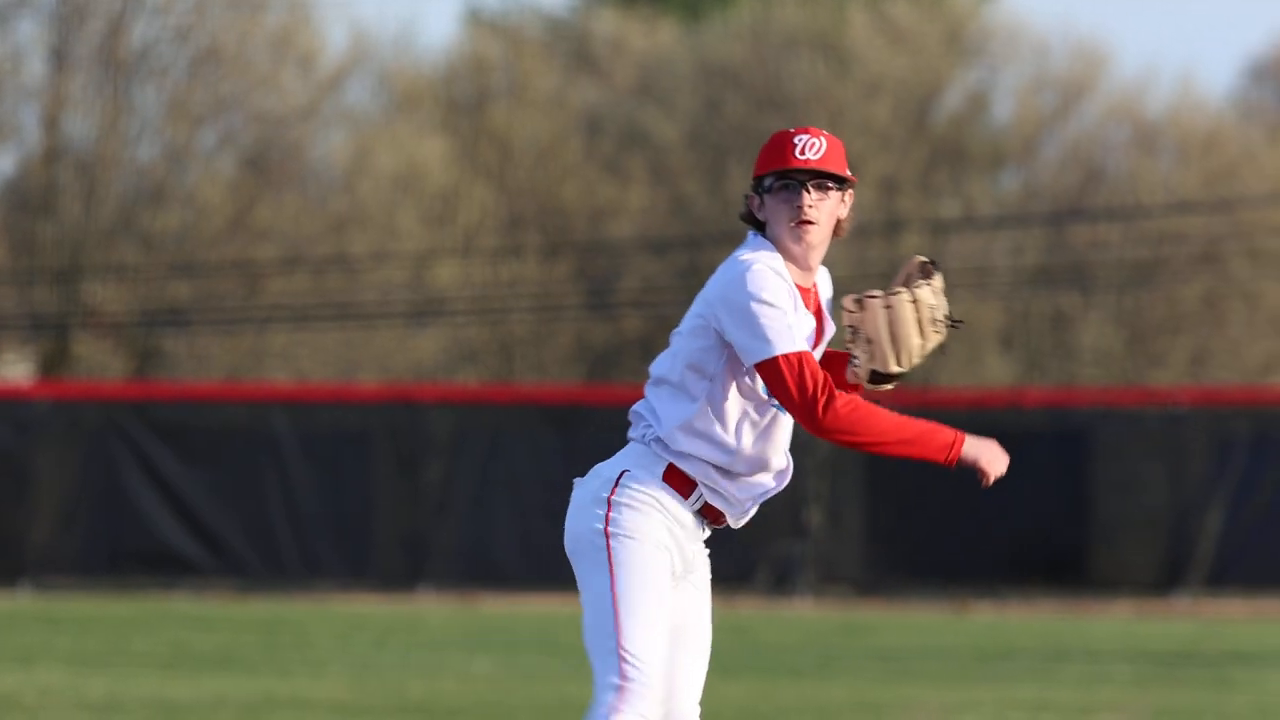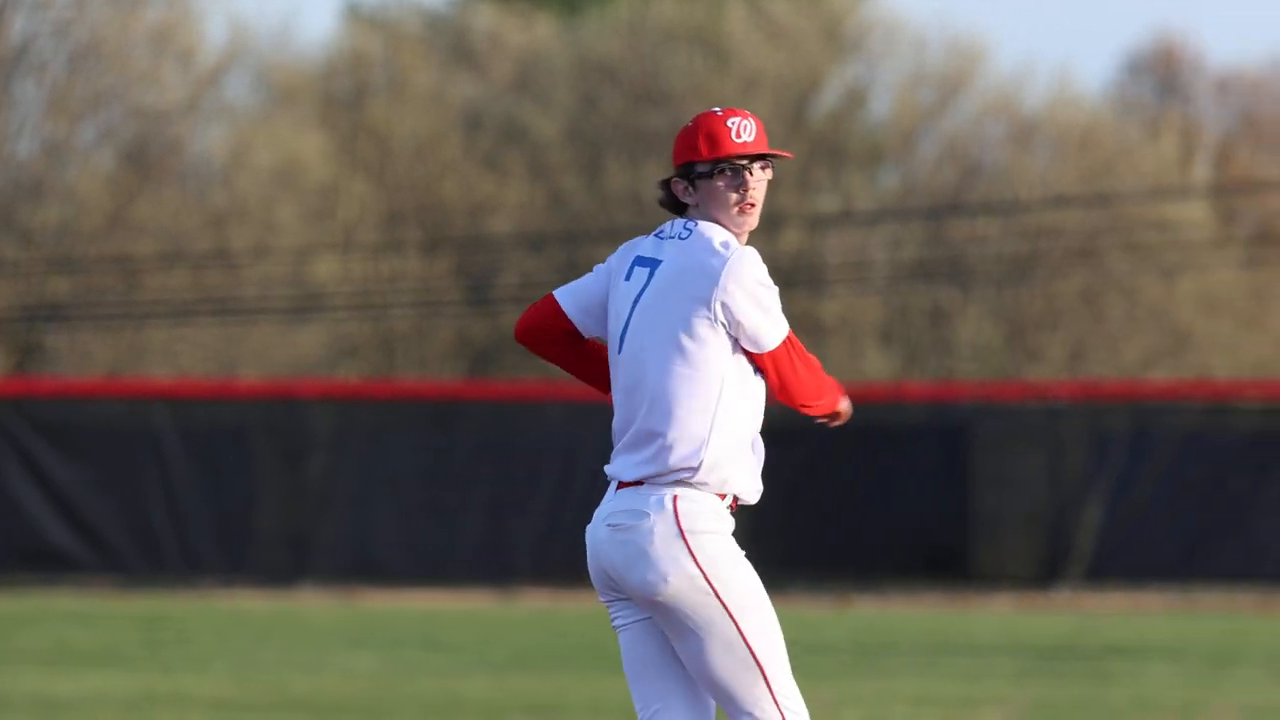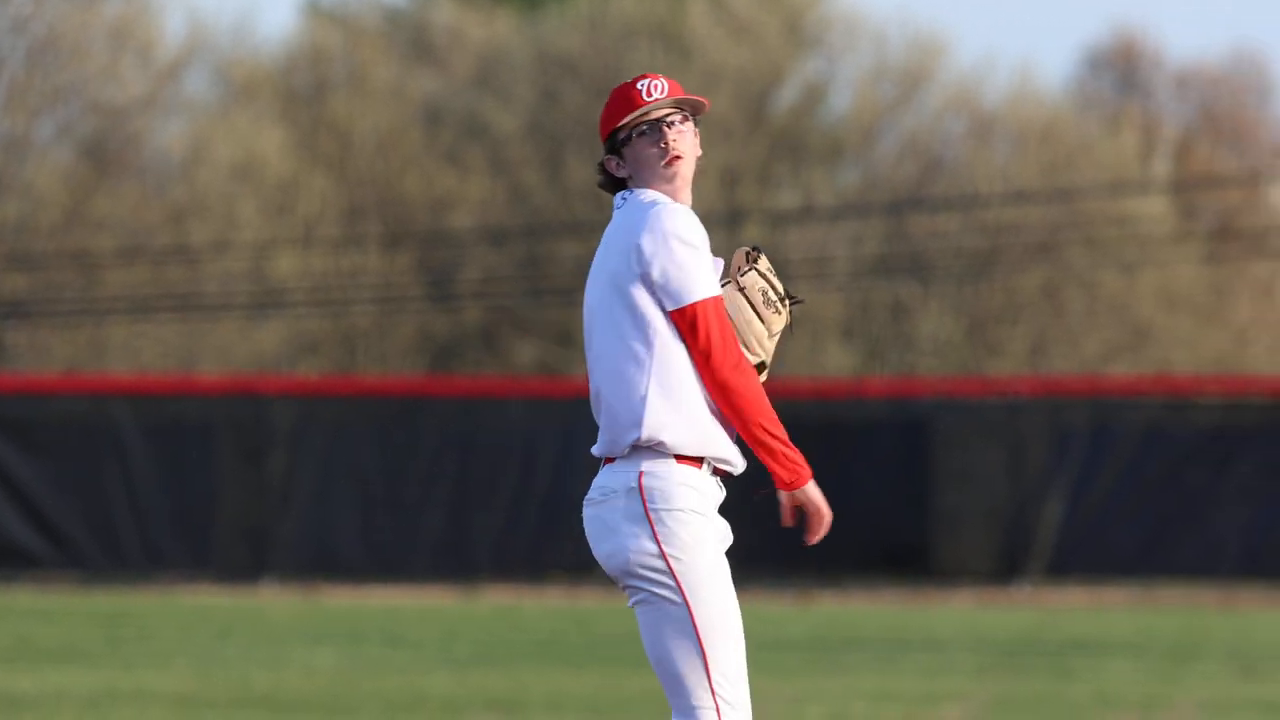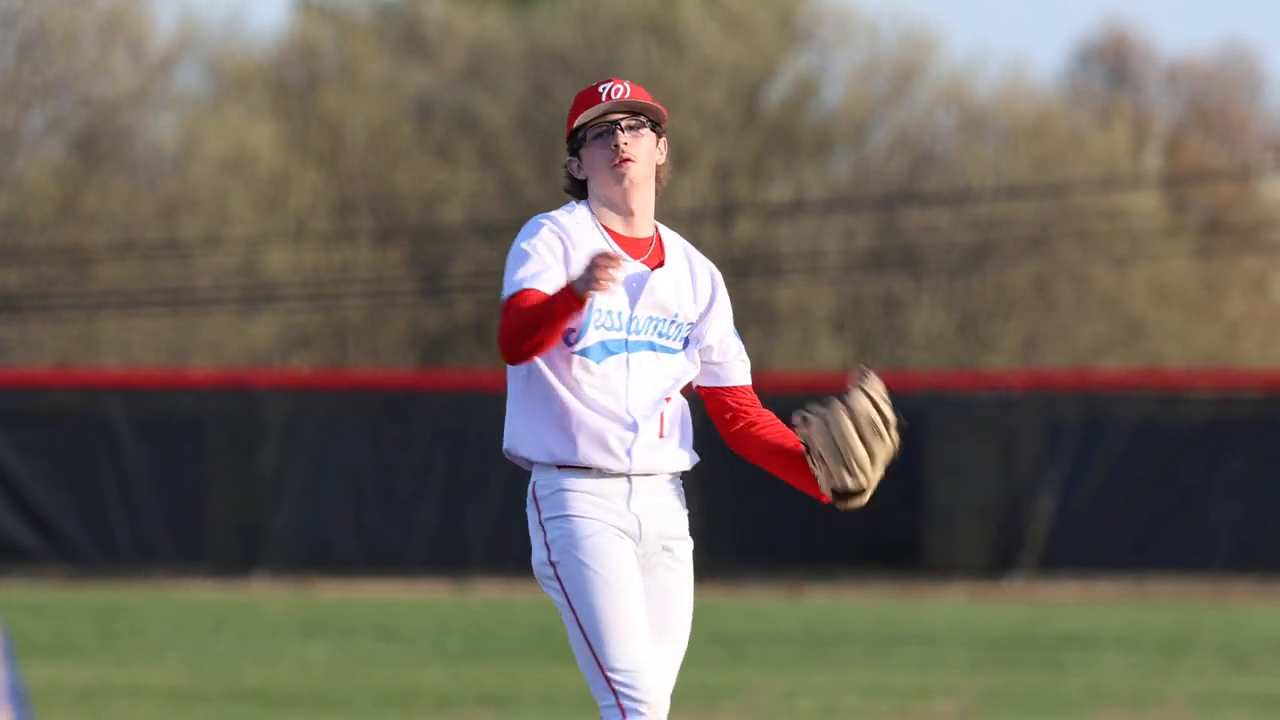
dt=0.3s
person 1, frame 1
left shoulder: (813, 285)
right shoulder: (751, 279)
right elbow: (815, 408)
left wrist: (844, 366)
right wrist: (959, 444)
left hip: (681, 535)
right hip: (635, 506)
person 1, frame 2
left shoulder: (640, 257)
right shoulder: (730, 263)
left elbow: (534, 329)
right elbow: (797, 386)
right wrist: (833, 396)
left hip: (619, 529)
right hip: (685, 532)
person 1, frame 3
left shoulder: (636, 238)
right shoulder: (660, 223)
right elbow: (720, 365)
right wrist: (794, 473)
left hip: (658, 501)
right hip: (660, 502)
person 1, frame 4
left shoulder: (698, 276)
right shoulder: (554, 239)
left elbow: (738, 418)
right elbow: (515, 342)
left wrist: (816, 472)
right wrist: (578, 289)
left hip: (664, 511)
right hip: (578, 506)
